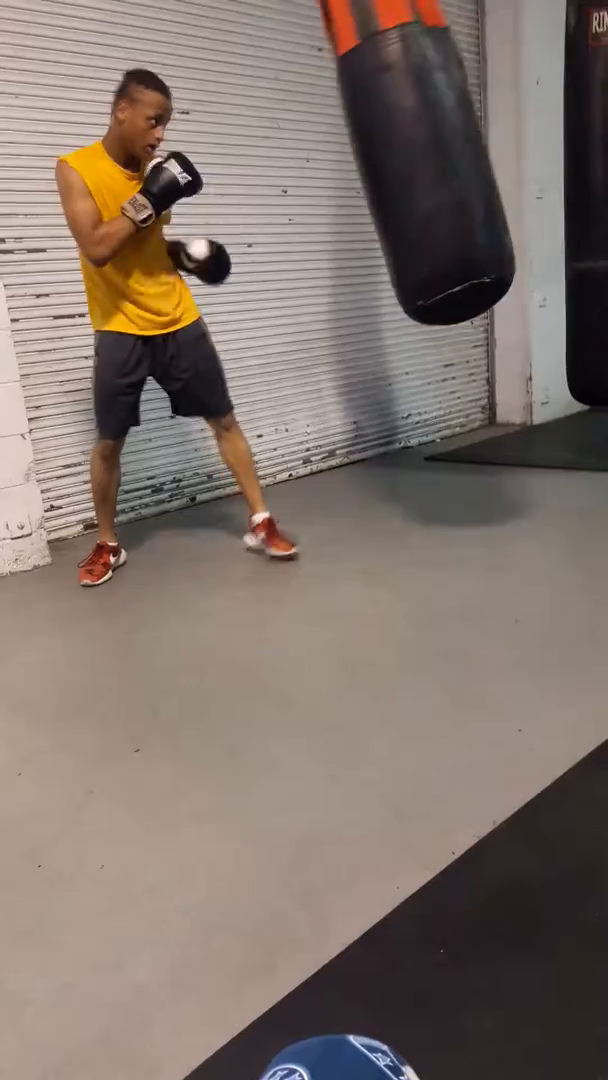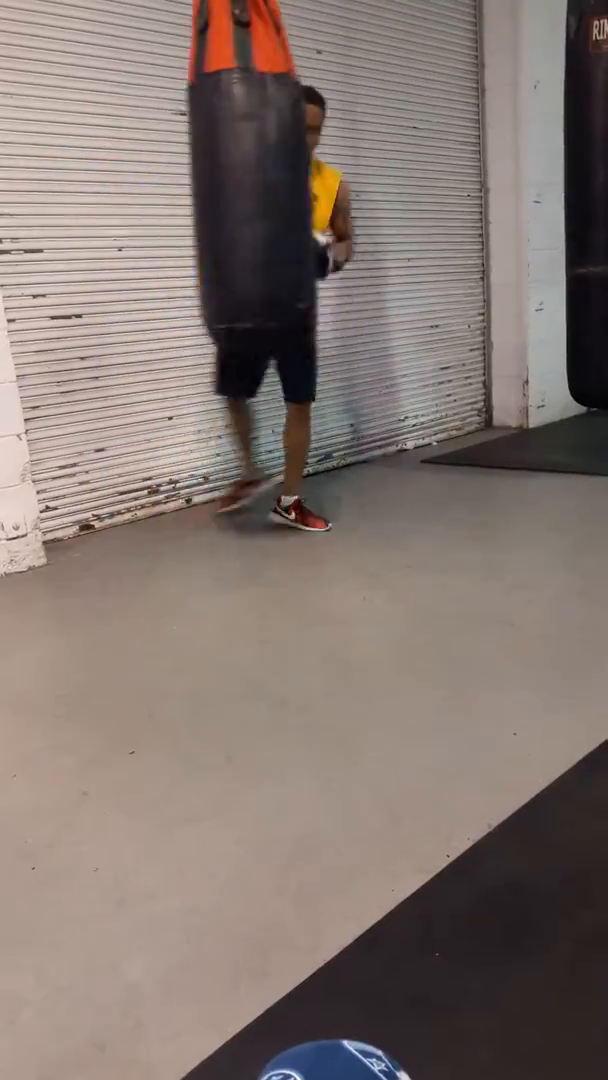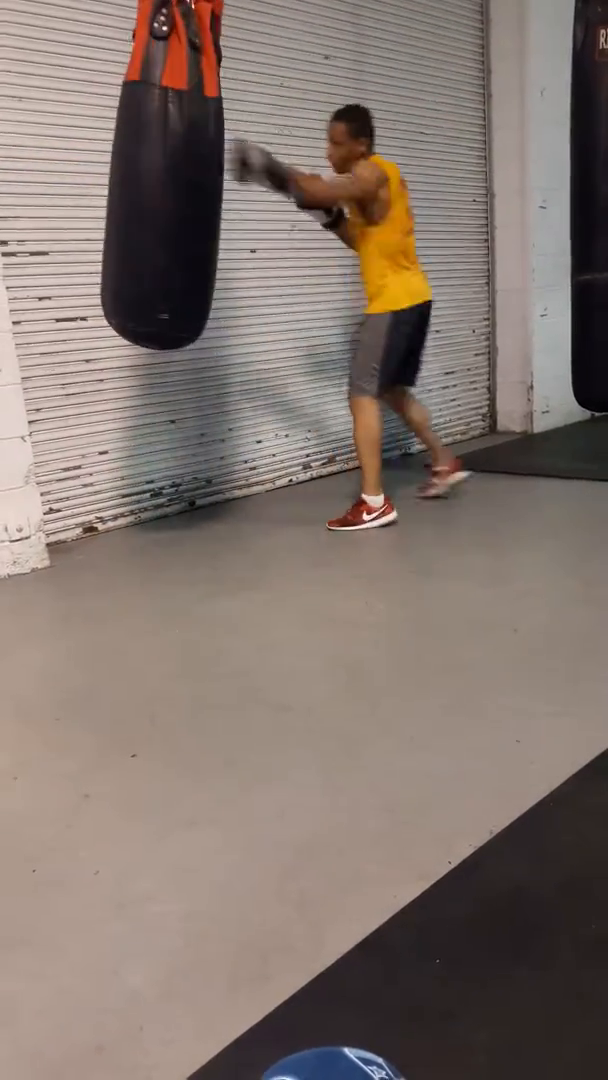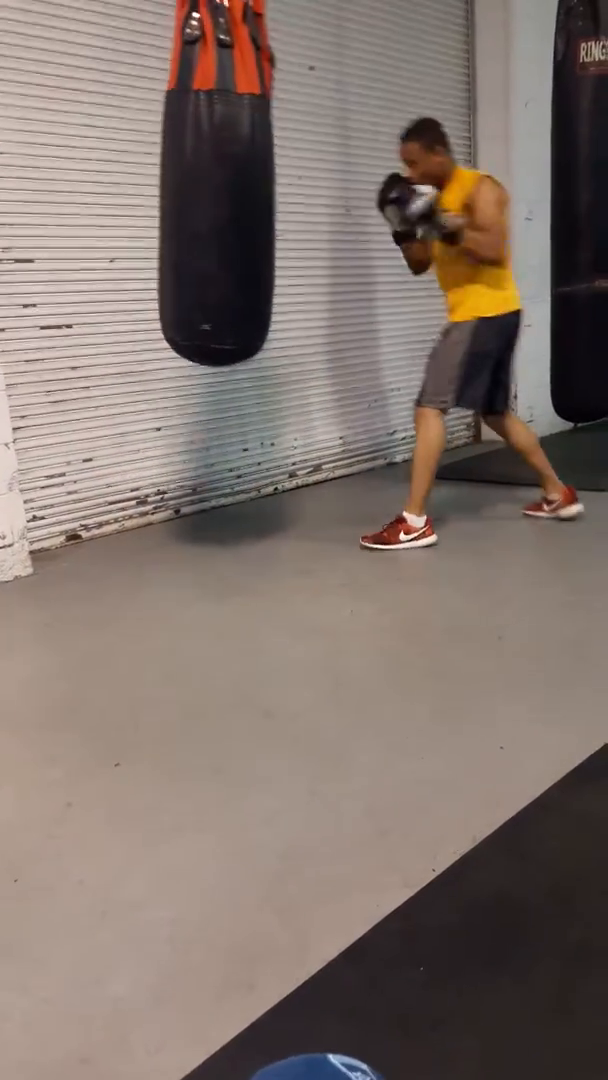
dt=0.7s
person 1, frame 1
left shoulder: (153, 168)
right shoulder: (75, 169)
right elbow: (98, 249)
left wrist: (185, 255)
right wrist: (149, 199)
left hip: (179, 323)
right hip: (120, 331)
left knee: (223, 419)
right knee: (109, 443)
left ankle: (260, 521)
right ankle: (108, 543)
person 1, frame 2
left shoulder: (333, 185)
left elbow: (344, 245)
left wrist: (331, 256)
left knee: (299, 404)
right knee: (235, 397)
left ankle: (291, 501)
right ankle: (249, 477)
person 1, frame 3
left shoulder: (371, 174)
right shoulder: (368, 182)
left elbow: (326, 191)
right elbow: (364, 241)
left wrist: (271, 172)
right wrist: (331, 217)
left hip: (393, 302)
right hip: (411, 300)
left knee: (363, 395)
right knee: (394, 389)
left ankle: (374, 502)
right ankle: (445, 464)
person 1, frame 4
left shoulder: (481, 188)
right shoulder: (440, 199)
left elbow: (496, 252)
right elbow: (417, 265)
left wrist: (446, 227)
right wrist: (403, 226)
left hip: (485, 315)
right hip: (480, 316)
left knee: (429, 408)
right knee: (496, 412)
left ankle: (414, 520)
right ankle: (558, 494)
